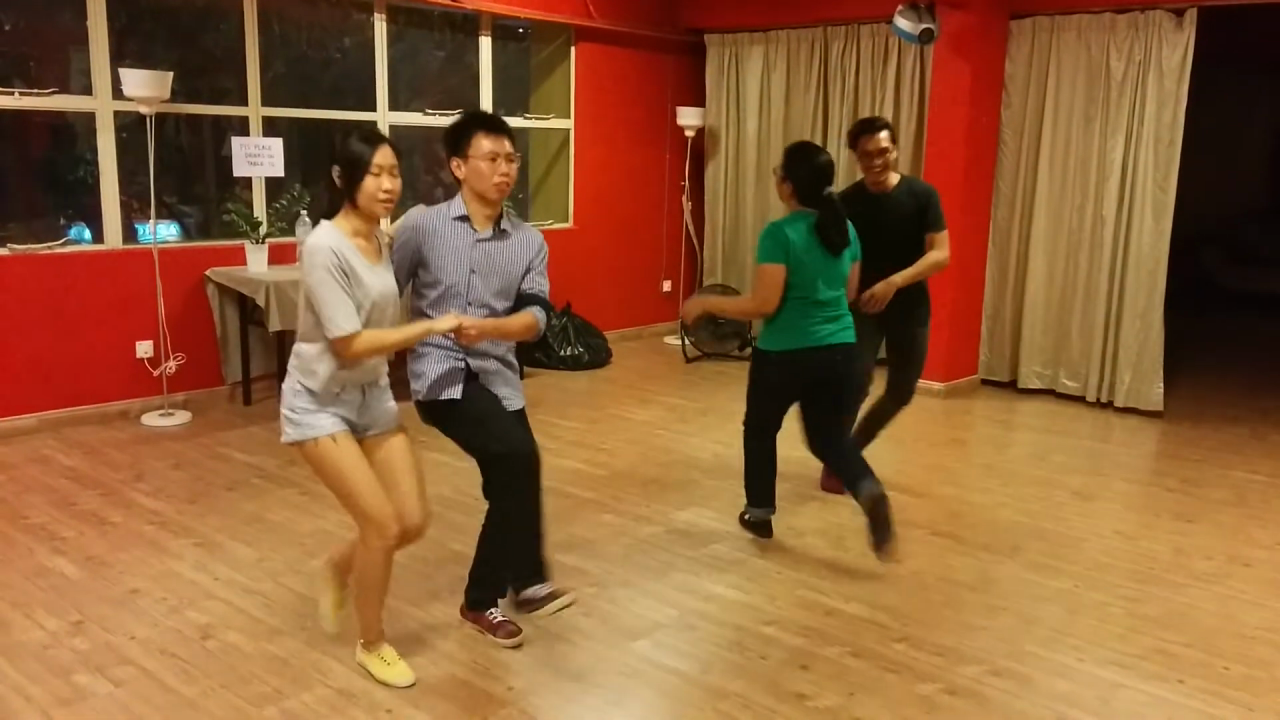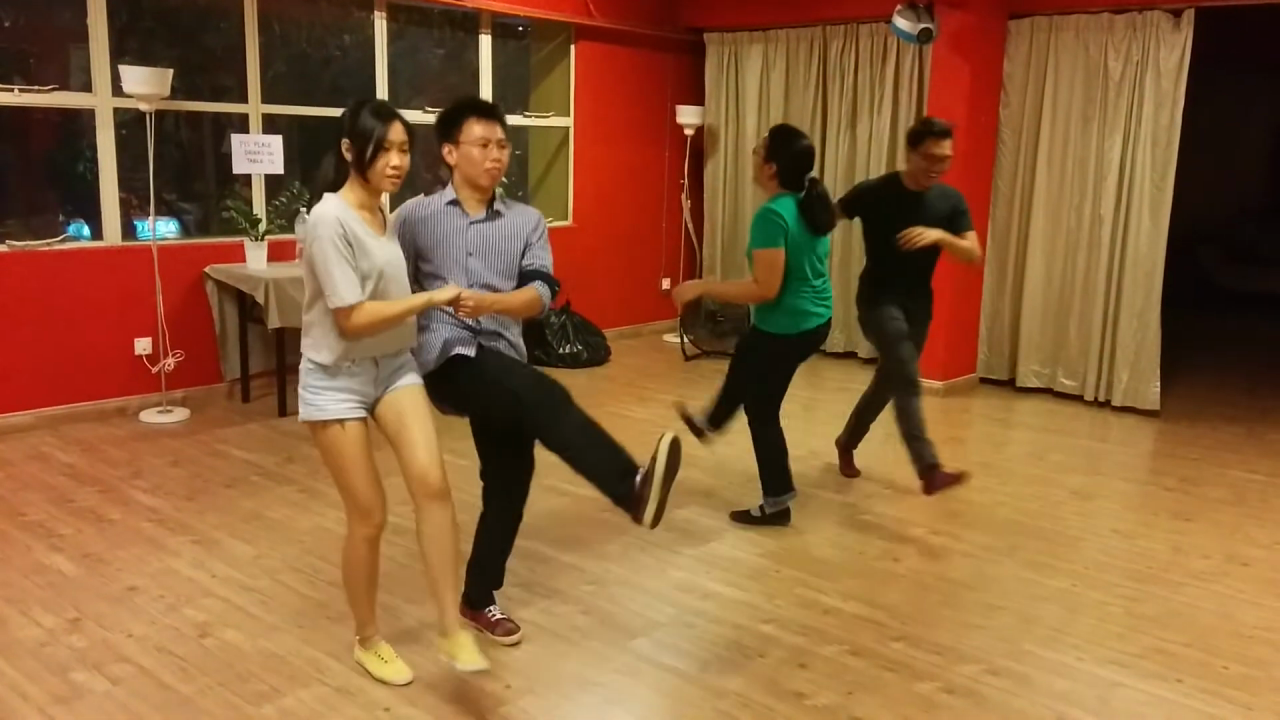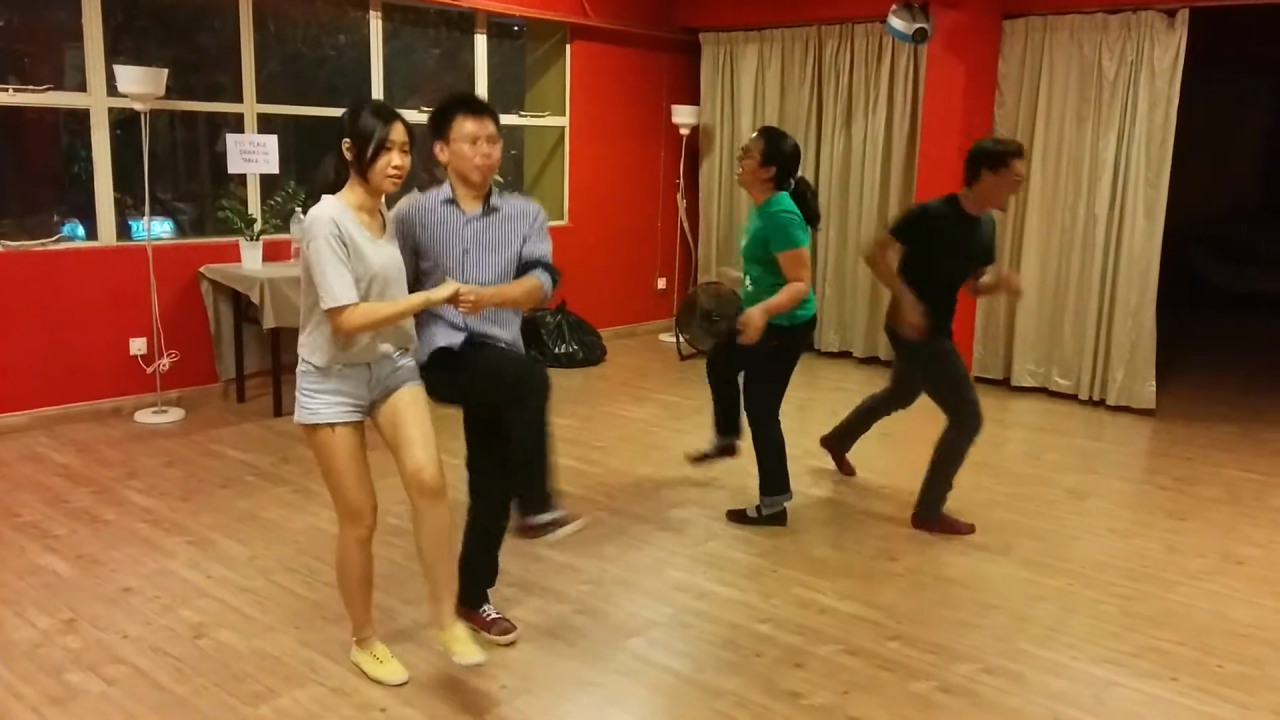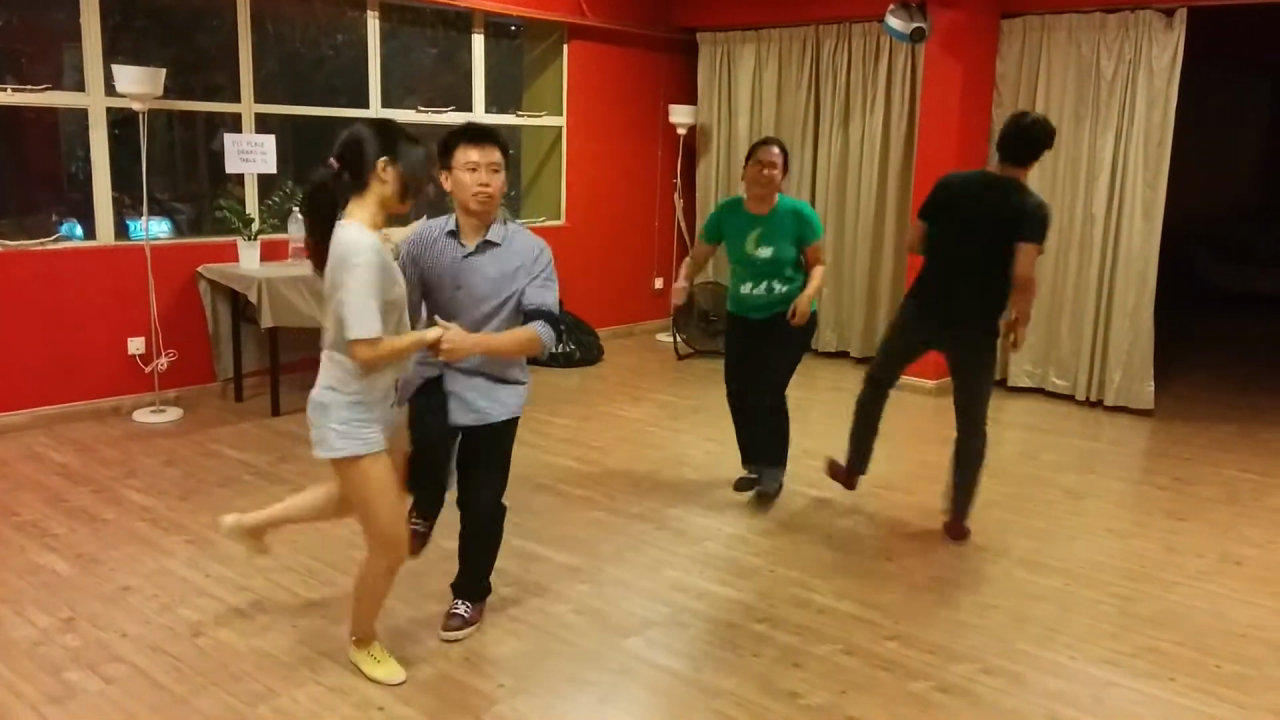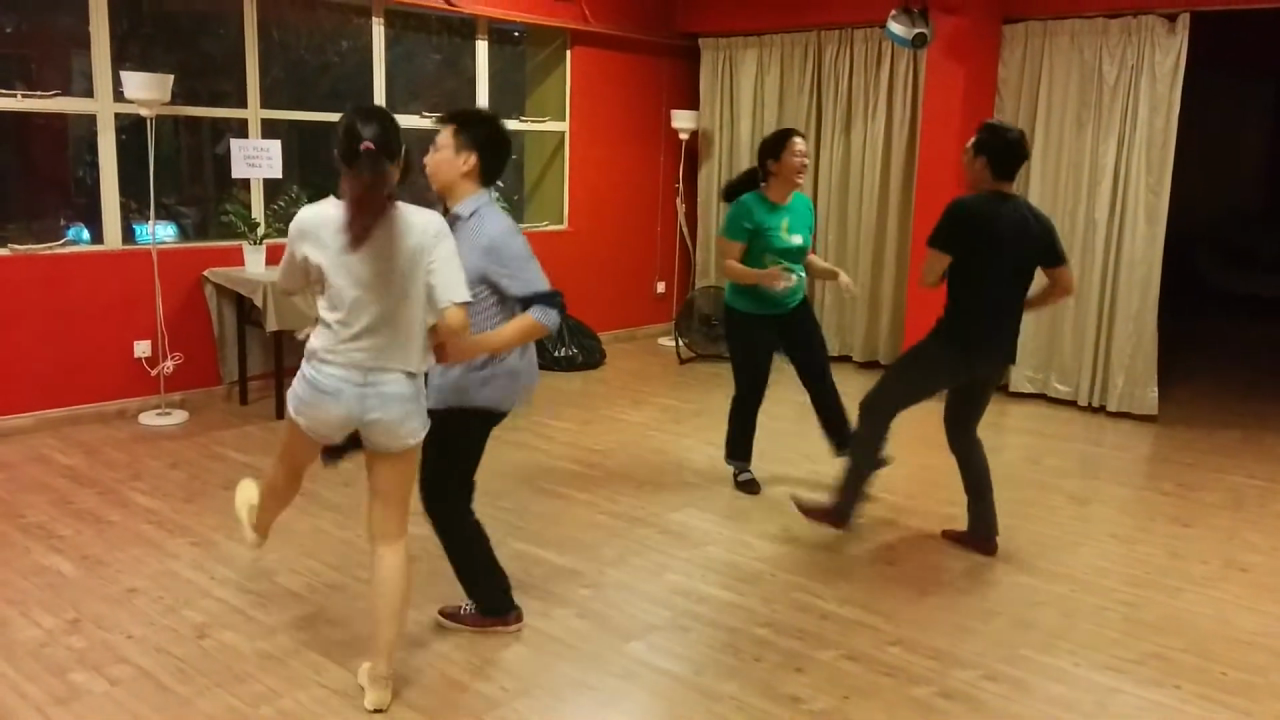
dt=0.3s
person 1, frame 1
left shoulder: (379, 240)
right shoulder: (324, 248)
right elbow: (350, 346)
right wrist: (430, 327)
left hip: (372, 396)
right hip: (317, 403)
left knee: (411, 522)
right knee: (383, 523)
left ankle: (338, 570)
right ankle: (372, 643)
person 1, frame 2
left shoulder: (381, 214)
right shoulder: (329, 220)
right elbow: (352, 318)
right wrist: (431, 298)
left hip: (393, 366)
right hip: (334, 378)
left knee: (431, 480)
right knee: (368, 516)
left ankle: (452, 626)
right ankle: (367, 639)
person 1, frame 3
left shoulder: (384, 216)
right shoulder: (326, 221)
right elbow: (347, 319)
right wrist: (430, 296)
left hip: (391, 366)
right hip: (332, 379)
left knee: (428, 477)
right knee: (360, 516)
left ankle: (448, 619)
right ankle: (364, 639)
person 1, frame 4
left shoulder: (349, 233)
right shoulder: (362, 246)
right elbow: (366, 352)
right wrist: (426, 337)
left hip: (369, 402)
right hip: (351, 410)
left knee: (382, 506)
right knee: (391, 541)
left ankle: (253, 522)
right ankle: (363, 642)
person 1, frame 5
left shoulder: (312, 221)
right shoulder: (428, 226)
left elbow: (286, 284)
right elbow: (455, 320)
right wrist: (419, 339)
left hip: (324, 382)
right hip: (397, 394)
left knee: (291, 462)
right knee: (390, 535)
left ankle: (259, 521)
right ankle: (379, 677)
person 2, frame 1
left shoulder: (530, 241)
right shoulder: (419, 227)
left elbow: (535, 317)
left wrist: (490, 329)
left hip: (498, 379)
right hip: (438, 377)
left knee: (508, 486)
right knee: (513, 454)
left ankle: (483, 599)
right ankle: (527, 581)
person 2, frame 2
left shoulder: (527, 221)
right shoulder: (415, 217)
left elbow: (541, 293)
left wrist: (490, 302)
left hip: (502, 357)
right hip: (447, 355)
left knee: (509, 482)
right knee: (543, 396)
left ankle: (479, 598)
right ankle: (632, 483)
person 2, frame 3
left shoulder: (527, 214)
right shoulder: (413, 212)
left elbow: (543, 282)
left wrist: (486, 295)
left hip: (500, 350)
right hip: (442, 348)
left knee: (497, 479)
right knee: (527, 375)
left ankle: (475, 598)
right ankle: (536, 506)
person 2, frame 4
left shoulder: (530, 251)
right shoulder: (422, 241)
left elbow: (542, 333)
right elbow: (405, 314)
left wrist: (474, 343)
left hip: (496, 388)
right hip: (436, 376)
left knee: (483, 501)
right knee: (429, 459)
left ankle: (470, 595)
right ankle: (422, 508)
person 2, frame 5
left shoulder: (493, 233)
right shoulder: (444, 222)
left elbow: (547, 313)
left wrist: (475, 349)
left hip: (482, 383)
right hip: (458, 373)
left knee: (444, 493)
left ankle: (496, 607)
right ankle: (341, 446)
person 3, frame 1
left shoulder: (921, 195)
right shoulder: (847, 202)
left elbow: (942, 254)
left wrist: (894, 282)
left hip: (912, 307)
right hip: (864, 307)
left knee: (901, 392)
left ankle: (854, 446)
person 3, frame 2
left shoulder: (951, 200)
right shoulder: (873, 192)
left elbow: (974, 255)
left wrist: (940, 235)
left hip: (919, 305)
right hip: (878, 301)
left knee: (887, 381)
right knee: (906, 376)
left ankle: (847, 442)
right ankle: (930, 470)
person 3, frame 3
left shoulder: (985, 226)
right shoulder: (931, 215)
left elbow: (976, 283)
right elbow: (876, 253)
left wrist: (1001, 281)
right wrist: (902, 298)
left hip: (926, 331)
right hip: (918, 330)
left knee: (901, 392)
right knee: (967, 419)
left ankle: (837, 441)
right ankle: (929, 511)
person 3, frame 4
left shoulder: (949, 185)
right shoulder: (1031, 210)
left elbow: (915, 243)
right elbow: (1023, 276)
right wrist: (1019, 319)
left hip: (920, 310)
right hip: (972, 325)
left knee: (877, 380)
right knee: (972, 422)
left ankle: (852, 468)
right ankle: (957, 518)
person 3, frame 5
left shoulder: (964, 211)
right shoulder: (1038, 223)
left elbow: (931, 275)
right elbow: (1064, 286)
left hip: (955, 344)
right hip: (997, 353)
left knee: (875, 409)
right knee: (962, 431)
left ankle: (842, 508)
right ankle: (983, 532)
person 4, frame 1
left shoulder: (778, 233)
right shoulder: (845, 229)
left elbow: (765, 304)
left wrist: (706, 304)
left hip: (786, 354)
right hip: (839, 351)
left knee: (760, 429)
right knee: (827, 434)
left ankle: (759, 514)
right ankle: (869, 492)
person 4, frame 2
left shoulder: (771, 216)
right shoulder: (813, 206)
left elbow: (765, 289)
left wrist: (703, 287)
left hip: (783, 330)
right hip: (816, 321)
left knee: (762, 410)
right knee: (745, 361)
left ankle: (777, 503)
right ankle: (709, 422)
person 4, frame 3
left shoulder: (782, 216)
right shoulder: (765, 205)
left elbow: (800, 282)
left wrist: (761, 310)
right wrist: (756, 308)
left hip: (785, 326)
right hip: (757, 316)
left knee: (760, 405)
right knee: (719, 363)
left ankle: (774, 503)
right ankle: (725, 439)
person 4, frame 4
left shoulder: (799, 214)
right shoulder: (726, 213)
left elbow: (817, 263)
right elbow: (697, 257)
left wrist: (807, 296)
right wrist: (683, 279)
left hip: (787, 319)
right hip: (742, 319)
left knee: (769, 392)
right knee: (740, 395)
left ankle: (772, 475)
right ankle: (755, 467)
person 4, frame 5
left shoulder: (804, 205)
right shoulder: (746, 207)
right elbow: (726, 265)
left wrist: (831, 272)
right wrist: (765, 277)
left hip: (794, 310)
right hip: (749, 315)
left knee: (819, 376)
right knee: (750, 391)
left ankle: (846, 443)
right ankle: (740, 465)
